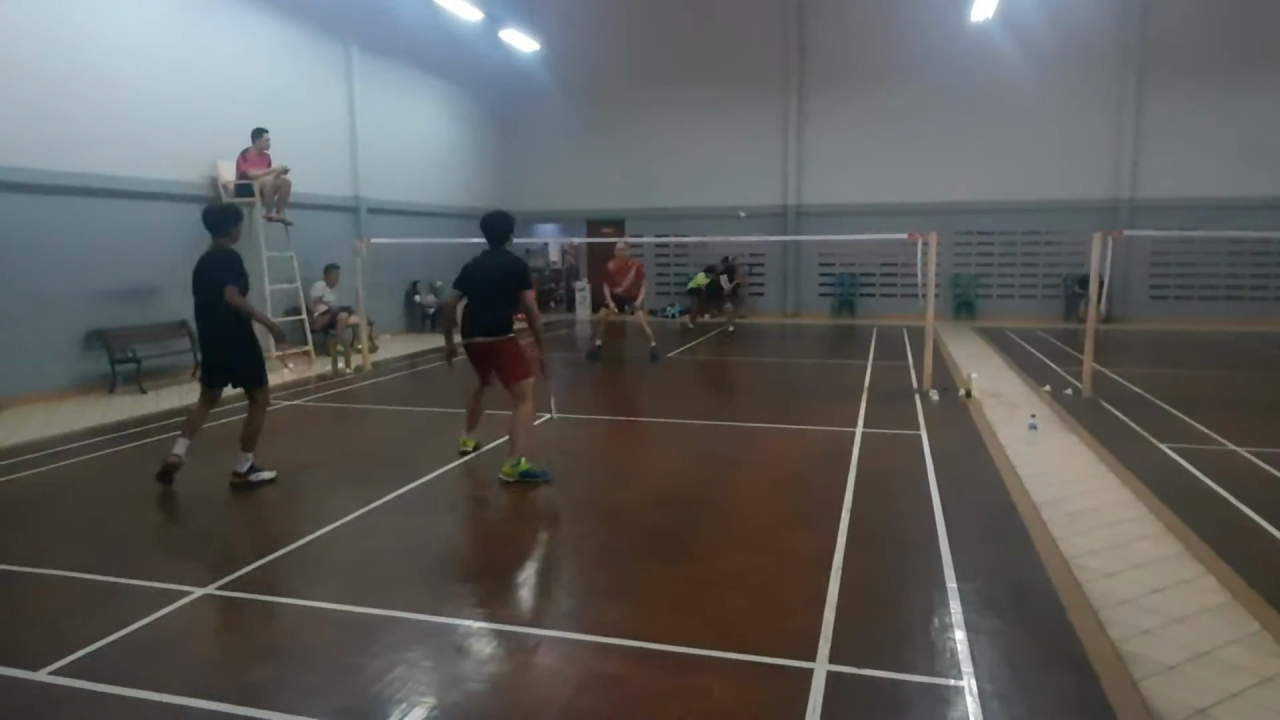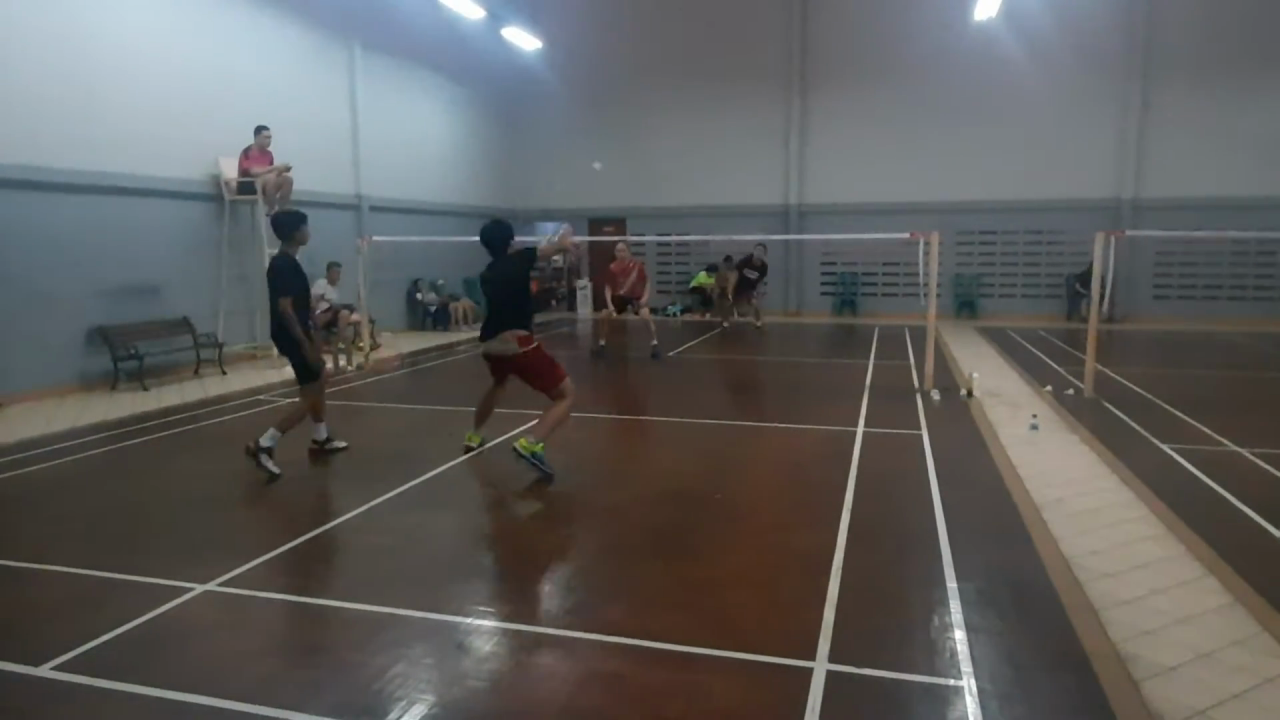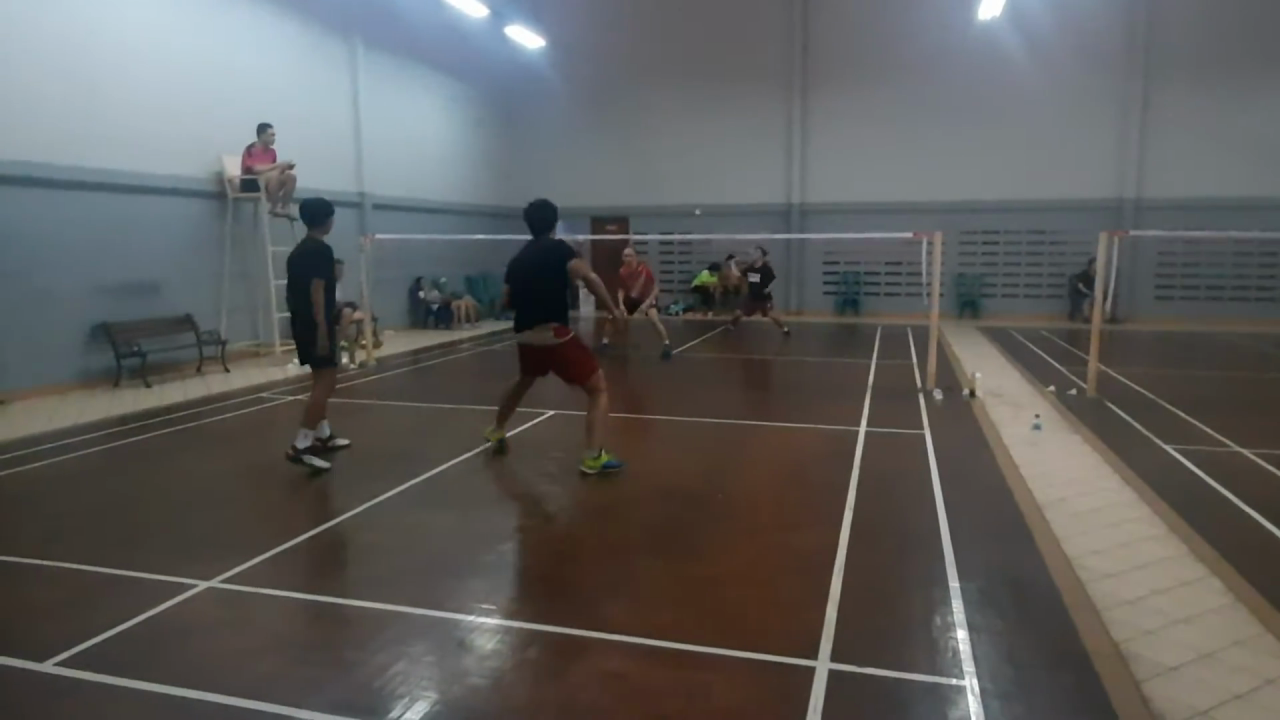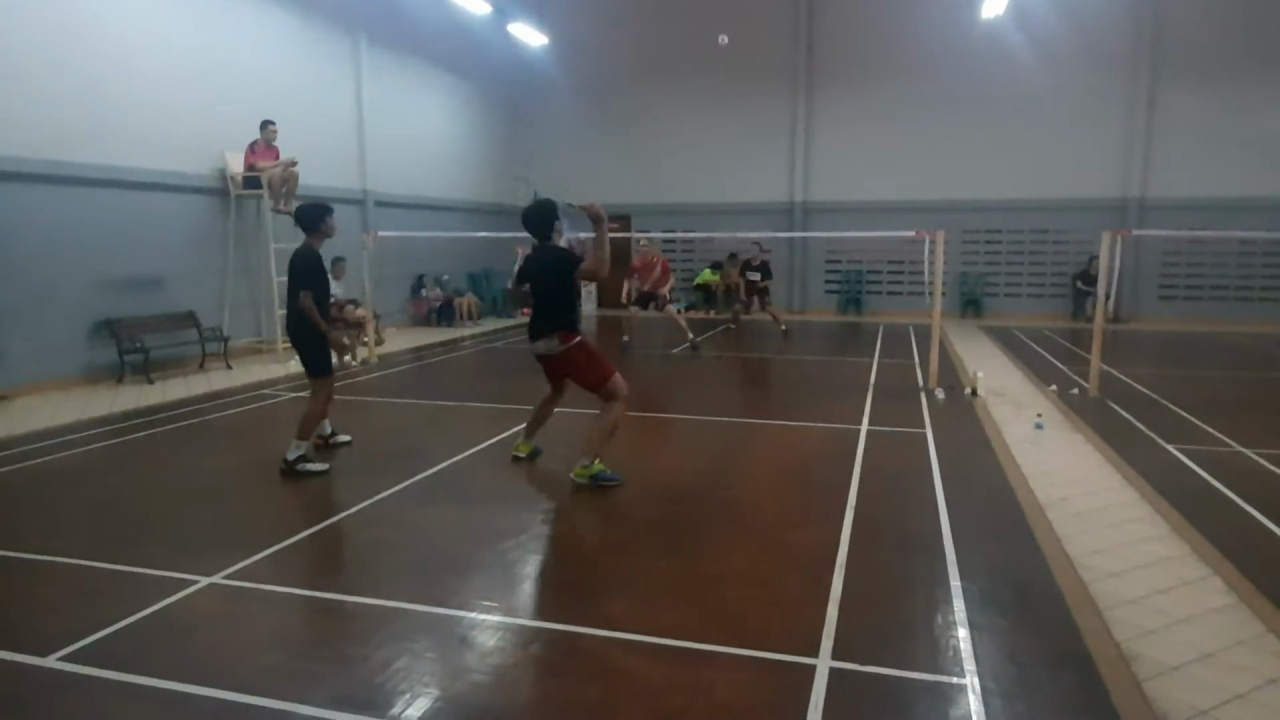
dt=0.4s
person 1, frame 1
left shoulder: (202, 262)
right shoulder: (230, 258)
right elbow: (232, 297)
right wrist: (268, 323)
left hip: (210, 341)
right hip: (237, 339)
left knee: (207, 400)
right knee: (259, 401)
left ankle: (176, 455)
right ankle: (243, 469)
person 1, frame 2
left shoulder: (279, 262)
right shoulder: (288, 265)
right elbow: (285, 307)
right wrist: (307, 343)
left hip: (293, 336)
right hip: (295, 337)
left knee: (317, 382)
right knee: (310, 395)
left ankle: (321, 438)
right ankle: (264, 445)
person 1, frame 3
left shoulder: (298, 251)
right shoulder: (321, 250)
left elbow: (292, 292)
right elbow: (317, 290)
right wrist: (322, 330)
left hip: (303, 324)
right hip: (316, 325)
left knee: (321, 381)
right knee: (325, 382)
left ankle: (322, 435)
right ankle: (301, 446)
person 1, frame 4
left shoulder: (302, 255)
right shoulder: (311, 258)
right elbow: (305, 301)
left wrist: (330, 327)
right wrist: (329, 333)
left hip: (302, 330)
right hip: (309, 332)
left knee: (321, 384)
right knee: (322, 391)
left ankle: (324, 432)
right ankle: (293, 457)
person 2, frame 1
left shoulder: (472, 266)
right shoulder: (516, 264)
left elbow: (448, 305)
right elbow: (531, 310)
left wrist: (449, 341)
right wrist: (541, 348)
left hip: (471, 337)
right hip: (499, 337)
left knee: (483, 382)
right knee: (525, 396)
left ankle: (468, 440)
right ankle: (515, 464)
person 2, frame 2
left shoulder: (487, 275)
right shoulder: (518, 259)
right elbow: (562, 245)
right wrist: (566, 237)
left hip: (489, 345)
right hip: (518, 343)
left knee: (499, 383)
right knee: (565, 395)
left ankle: (473, 436)
right ankle: (531, 443)
person 2, frame 3
left shoulder: (516, 260)
right shoulder: (558, 249)
left elbow: (506, 302)
right elbow: (589, 278)
right wrist: (612, 309)
left hip: (525, 336)
right hip: (555, 334)
left knee: (524, 382)
right knee: (598, 389)
left ankle: (497, 432)
right ankle: (593, 457)
person 2, frame 4
left shoulder: (531, 260)
right shoulder: (559, 256)
left elbow: (517, 286)
right elbow: (599, 272)
right wrist: (601, 227)
left hip: (540, 342)
right hip: (564, 341)
left knee: (557, 390)
right knee: (617, 394)
left ankle: (525, 444)
right ankle: (587, 465)
